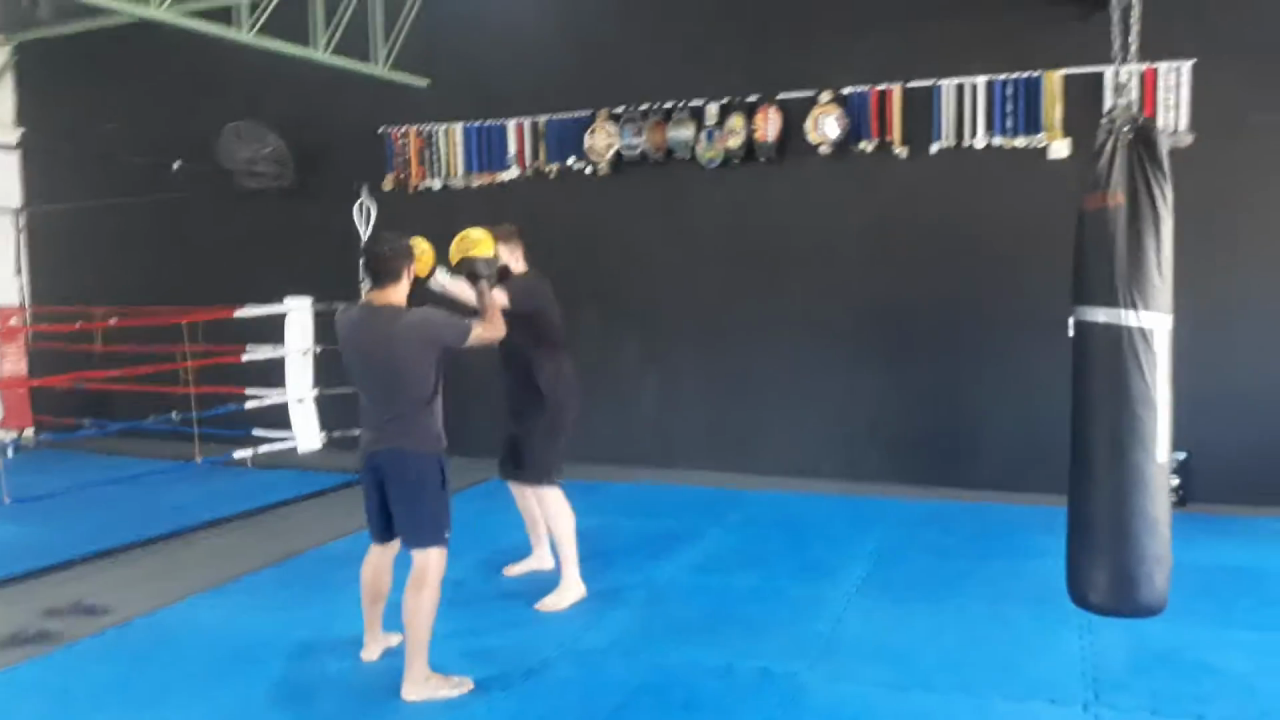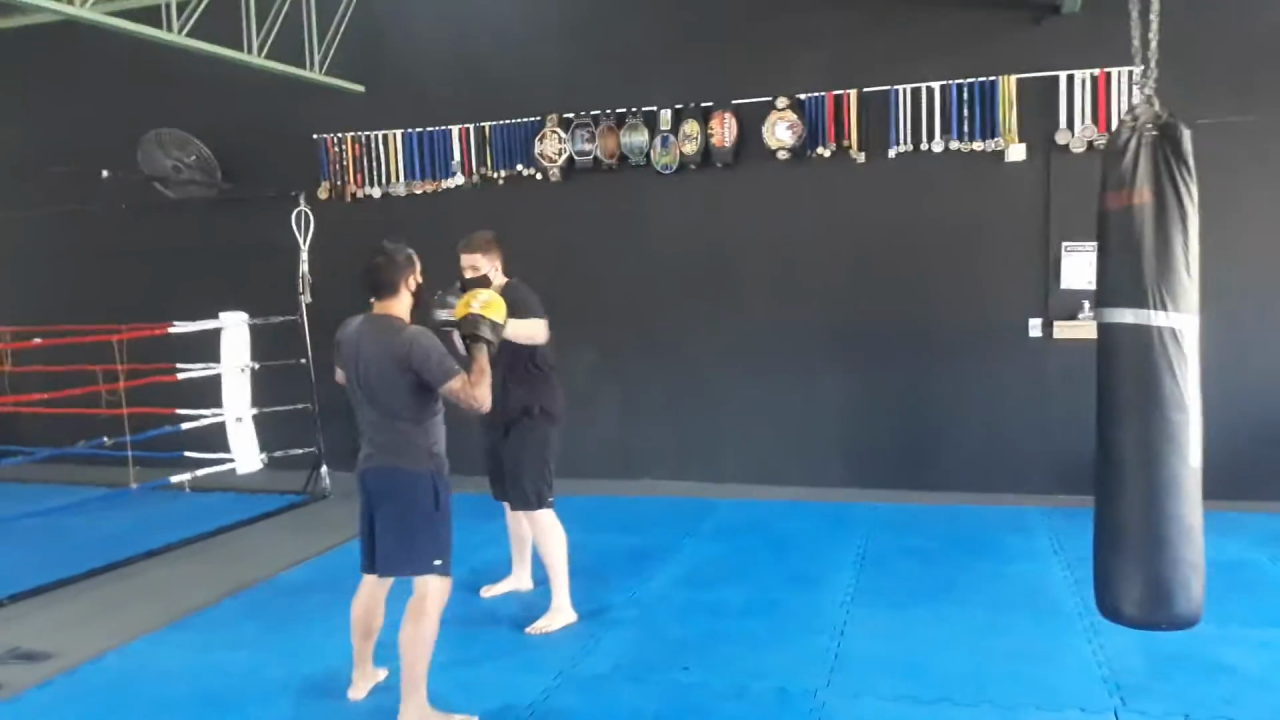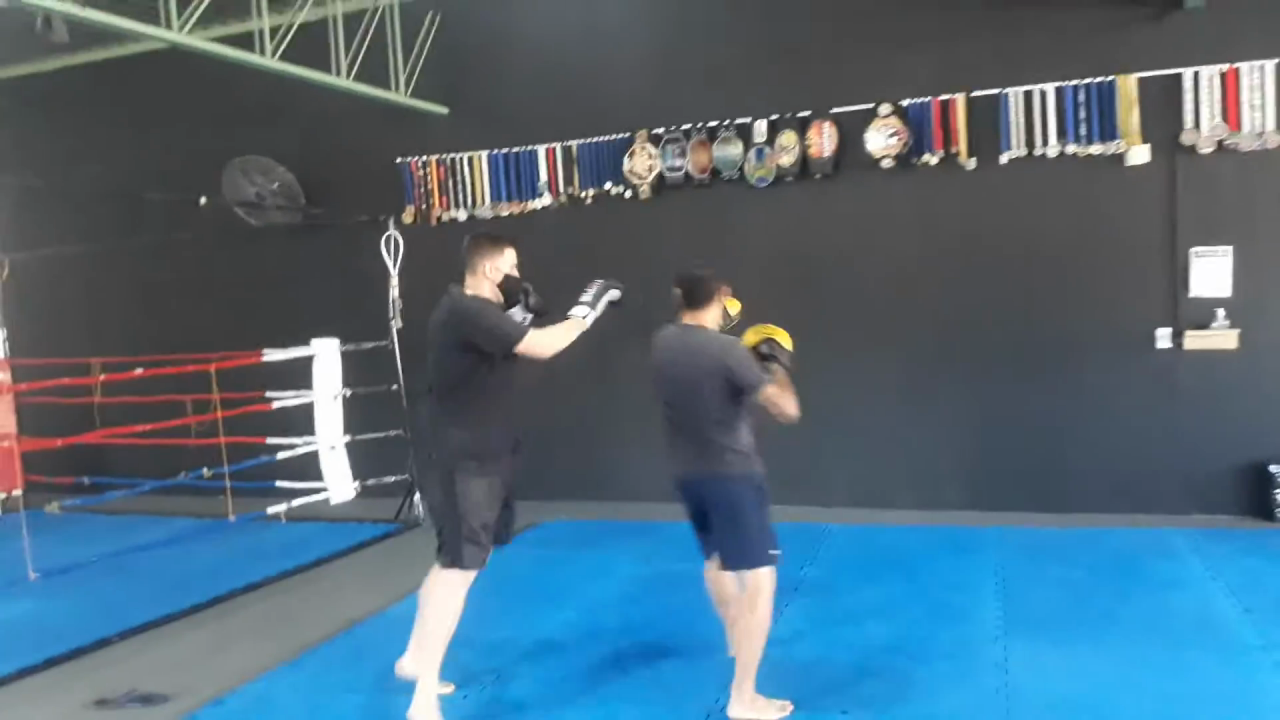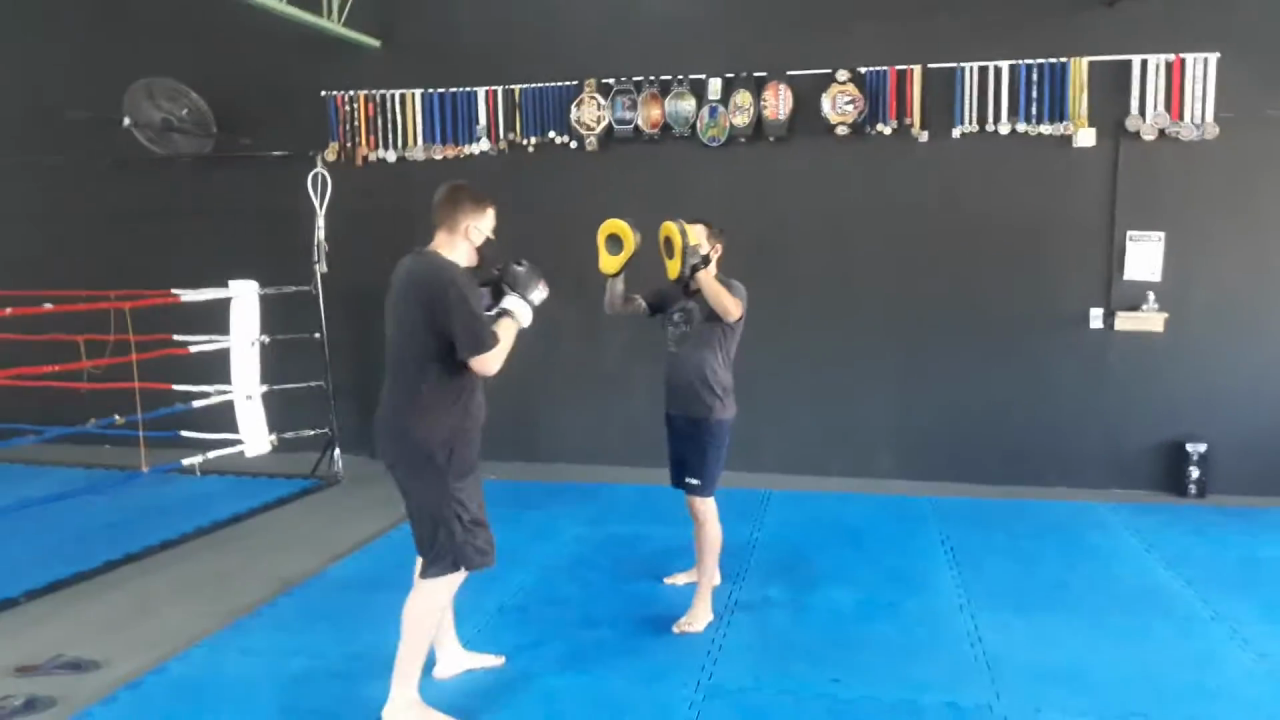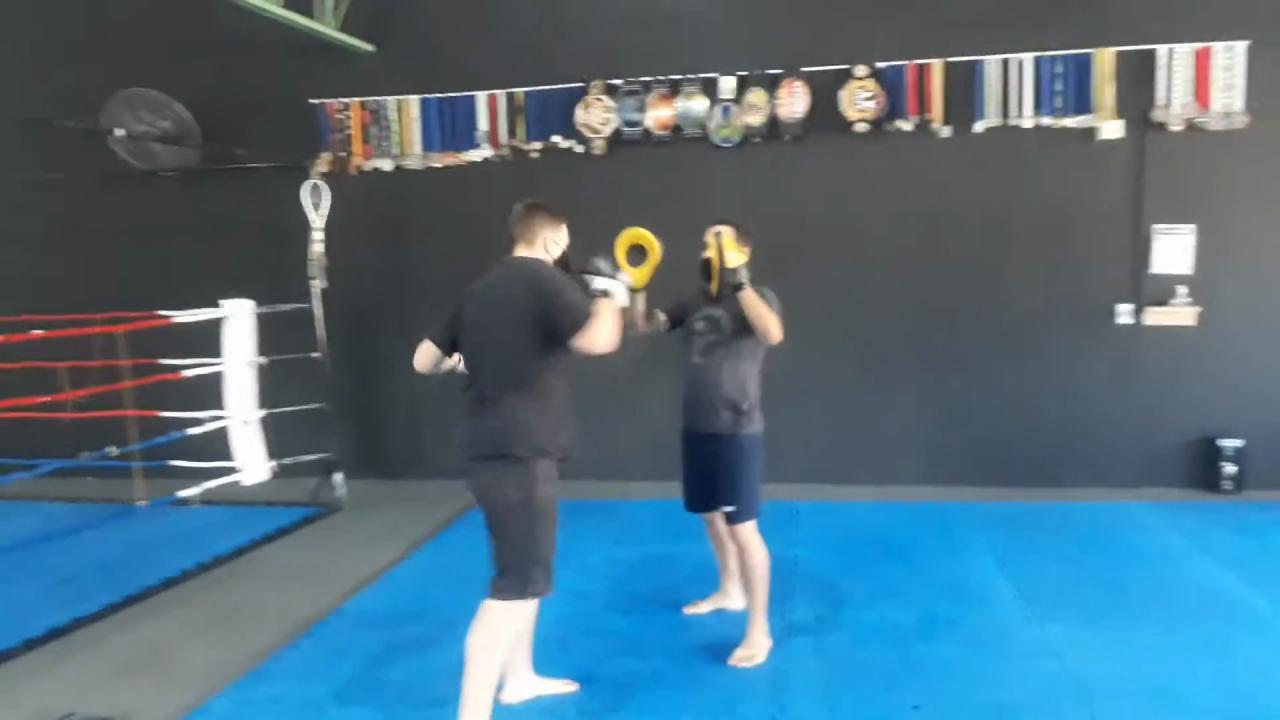
dt=1s
person 1, frame 1
left shoulder: (530, 287)
right shoulder: (510, 290)
left elbow: (488, 299)
left wrist: (441, 280)
left hip: (548, 401)
right hip: (526, 399)
left knee: (542, 484)
right knee: (516, 478)
left ankle: (572, 580)
right ankle: (541, 554)
person 1, frame 2
left shoulder: (517, 297)
left elbow: (537, 333)
left hip: (531, 415)
right hip: (503, 415)
left knee: (535, 506)
right knee: (511, 500)
left ankle: (562, 605)
right ankle: (520, 574)
person 1, frame 3
left shoulder: (477, 311)
right shoulder: (464, 313)
left elbow: (507, 348)
right elbow: (539, 347)
left wrist: (520, 313)
right wrist: (586, 310)
left hip: (482, 451)
right hip: (460, 456)
left knee: (464, 559)
right knee: (460, 562)
left ankle: (418, 659)
right ankle: (421, 677)
person 1, frame 4
left shoulder: (414, 268)
right shoulder: (449, 279)
right elbow: (487, 360)
left wrist: (493, 307)
right wrist: (519, 304)
left hip: (419, 434)
right hip: (432, 443)
left knee: (440, 550)
right knee: (449, 560)
left ankle: (448, 651)
person 1, frame 5
left shoulder: (480, 291)
right shoulder: (544, 280)
left elbow: (424, 361)
right elbow: (599, 341)
right wrist: (608, 288)
left hip: (488, 447)
right hip: (520, 450)
left knee: (526, 571)
right knee: (514, 586)
left ankle: (519, 676)
person 2, frame 1
left shoulder: (348, 321)
right shoulder: (425, 323)
right elbow: (494, 330)
left wrist: (383, 275)
left hip: (374, 450)
right hip: (416, 453)
left knee: (382, 545)
right knee: (429, 559)
left ankle: (374, 638)
right ankle: (417, 676)
person 2, frame 2
left shoulder: (349, 332)
right shoulder: (415, 341)
right elbow: (477, 400)
right wrist: (480, 343)
left hip: (373, 469)
right hip: (414, 474)
left knee: (375, 577)
right knee: (430, 587)
left ankle: (362, 674)
person 2, frame 3
left shoulder: (663, 341)
right shoulder: (729, 350)
right elbow: (788, 410)
left wrist: (718, 319)
right wrist: (777, 364)
left hip: (689, 474)
right hip: (732, 473)
left knee: (718, 557)
right knee: (759, 579)
left ankle: (739, 638)
person 2, frame 4
left shoulder: (730, 289)
right shoulder: (672, 292)
left elbow: (731, 312)
right elbow: (617, 307)
left wrist: (696, 269)
right wrist: (616, 271)
left hip: (711, 413)
right hip: (678, 409)
left knee: (699, 501)
right knee: (698, 494)
left ankle: (703, 603)
right ankle: (707, 569)
person 2, frame 5
left shoulder: (758, 298)
right shoulder: (692, 303)
left elbow: (773, 335)
right elbow: (644, 325)
left wrist: (739, 285)
right wrist: (636, 288)
left hip: (737, 429)
right hip: (697, 426)
left knee: (742, 527)
right knee: (710, 514)
left ankle: (759, 631)
right ankle: (729, 590)
